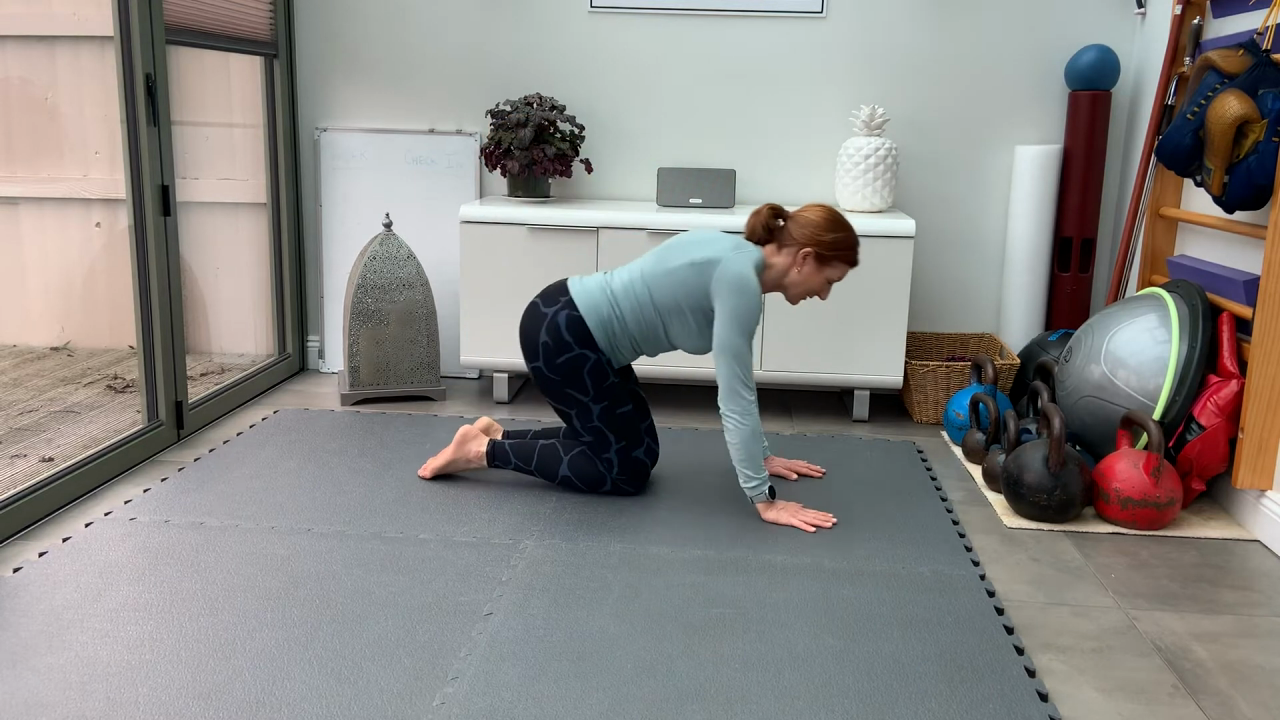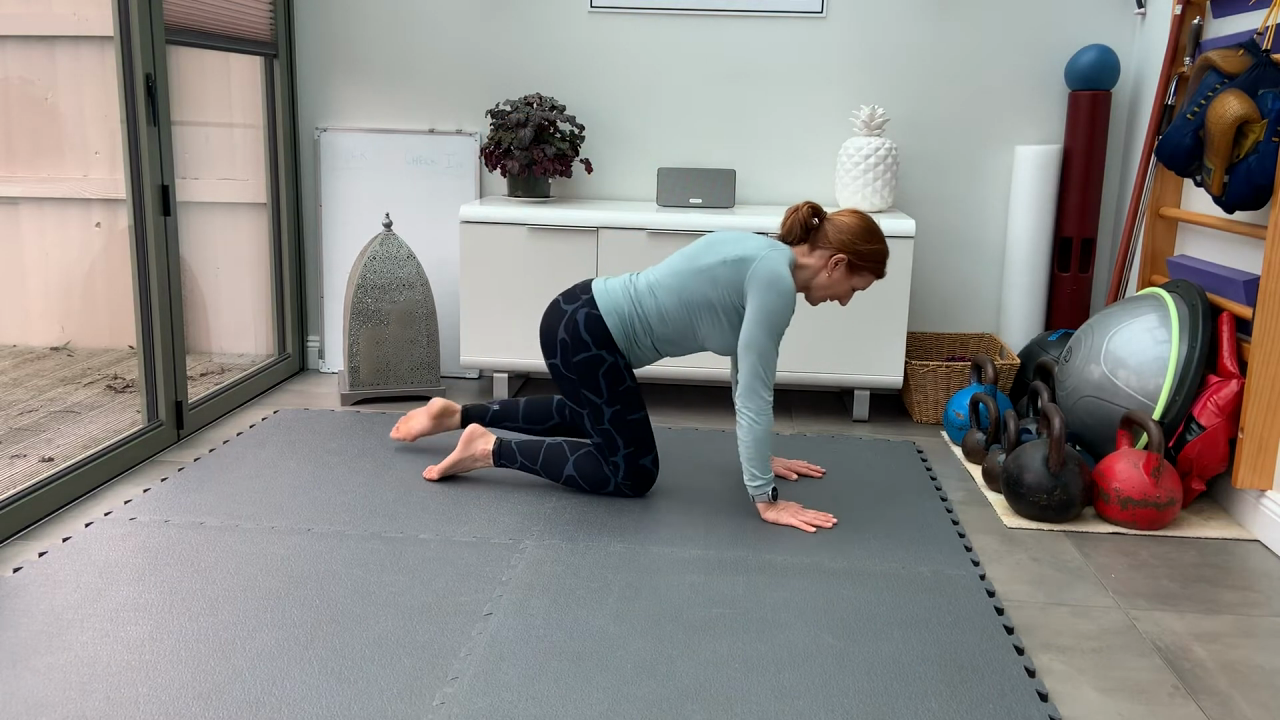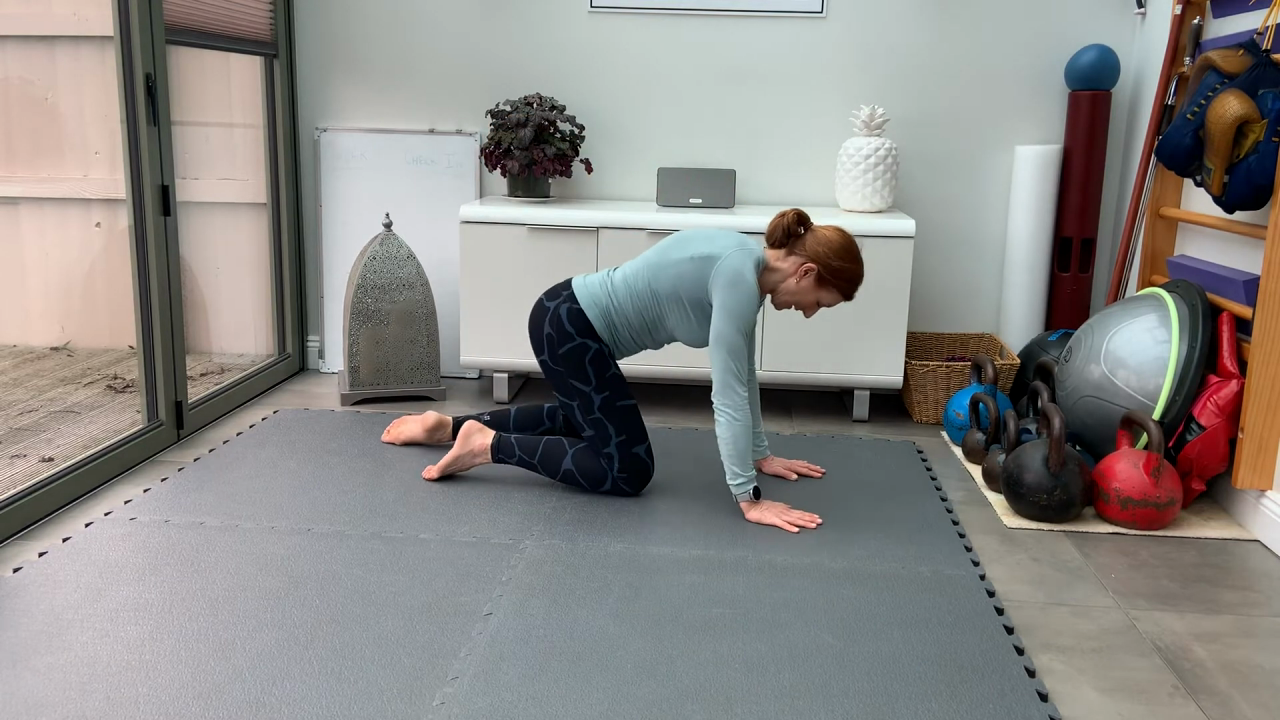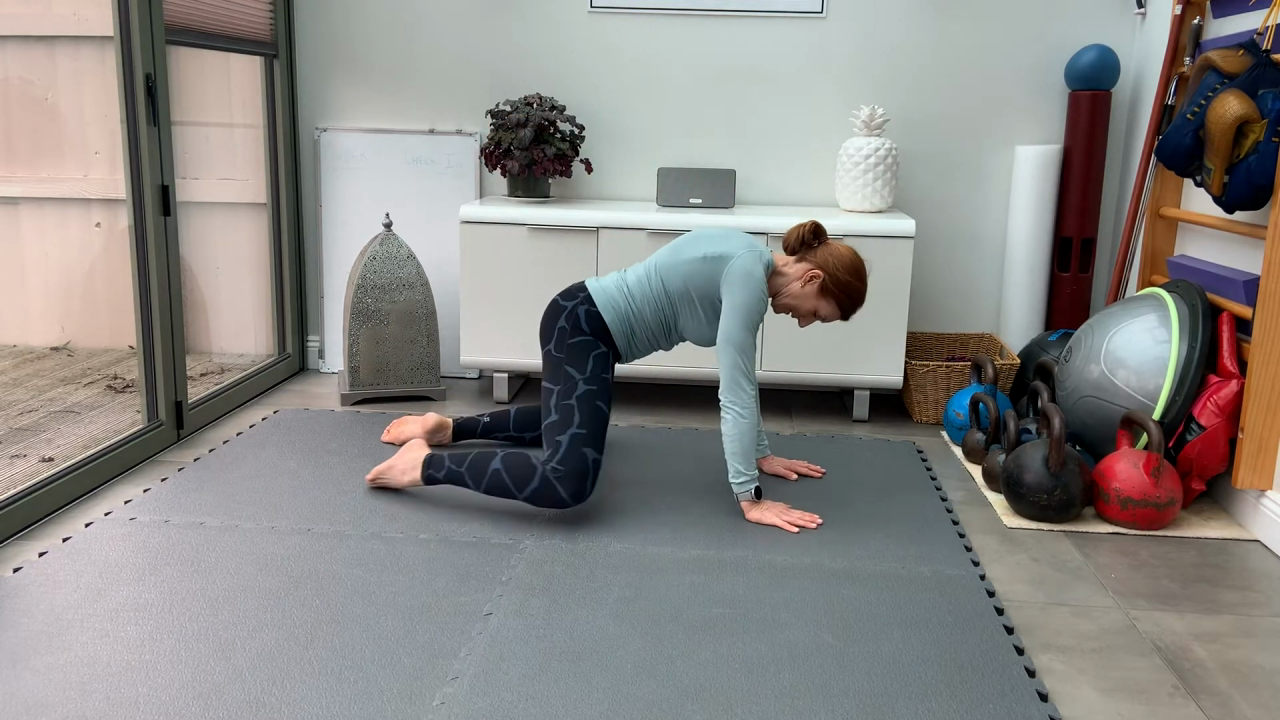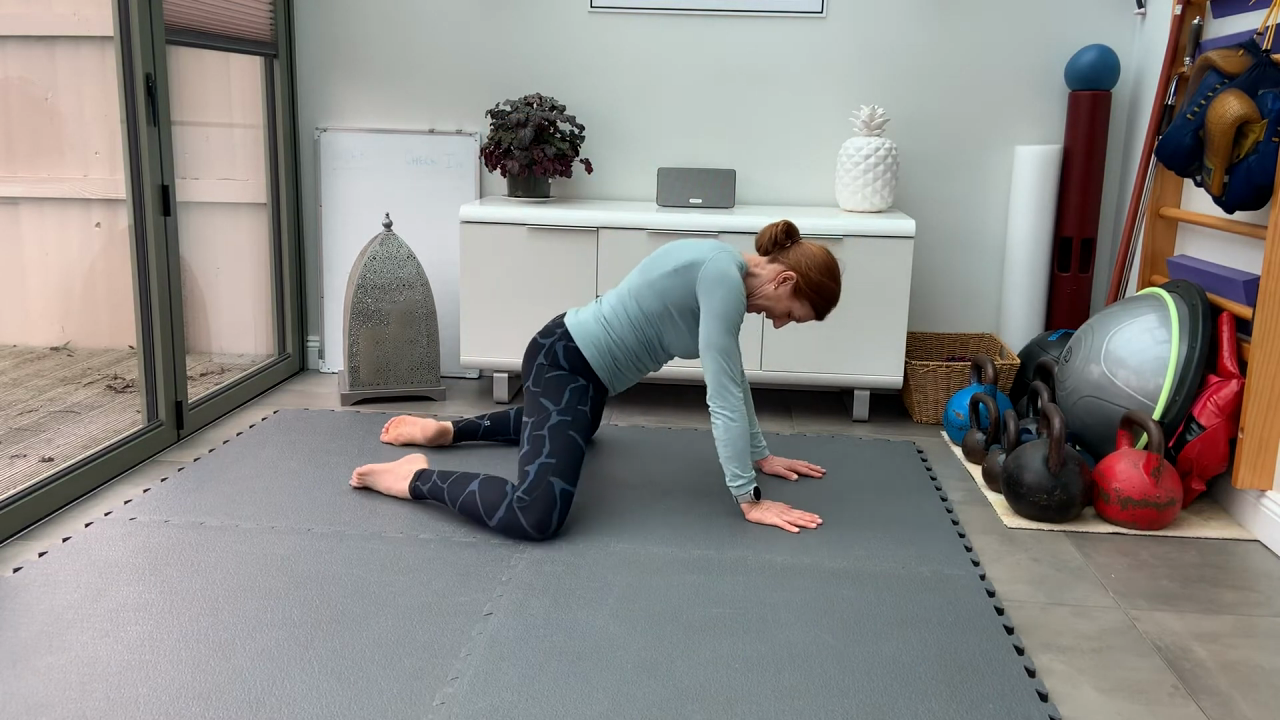
dt=0.5s
person 1, frame 1
left shoulder: (740, 263)
right shoulder: (739, 277)
left elbow: (739, 380)
right elbow: (735, 397)
left wrist: (761, 456)
right wrist: (764, 499)
left hip: (577, 327)
right hip: (562, 334)
left knee: (637, 449)
right knee: (627, 471)
left ankle: (499, 434)
right ankle: (484, 451)
person 1, frame 2
left shoulder: (764, 261)
right shoulder: (775, 280)
left elbow: (747, 376)
right elbow: (753, 397)
left wrist: (762, 457)
right wrist: (765, 499)
left hip: (586, 320)
right hip: (584, 335)
left knee: (587, 415)
right knee: (633, 472)
left ankle: (459, 415)
right ankle: (489, 448)
person 1, frame 3
left shoulder: (748, 265)
right shoulder: (739, 275)
left elbow: (743, 374)
right elbow: (728, 393)
left wrist: (759, 453)
right wrist: (749, 499)
left hip: (575, 321)
right hip: (568, 327)
left knee: (582, 419)
right knee: (630, 470)
left ankle: (451, 426)
right ankle: (489, 445)
person 1, frame 4
left shoulder: (750, 268)
right shoulder: (749, 275)
left elbow: (743, 379)
right elbow: (734, 392)
left wrist: (761, 454)
right wrist: (749, 499)
left hip: (588, 324)
right hip: (581, 327)
left knee: (579, 425)
right knee: (567, 482)
left ankle: (449, 428)
right ankle: (423, 464)
person 1, frame 5
left shoulder: (724, 270)
right shoulder: (724, 278)
left elbow: (732, 378)
right elbow: (723, 397)
left wrist: (760, 454)
right wrist: (749, 500)
left hip: (577, 356)
right hip: (564, 363)
left knee: (574, 429)
right knee: (535, 516)
left ankle: (448, 431)
right ankle: (418, 478)
